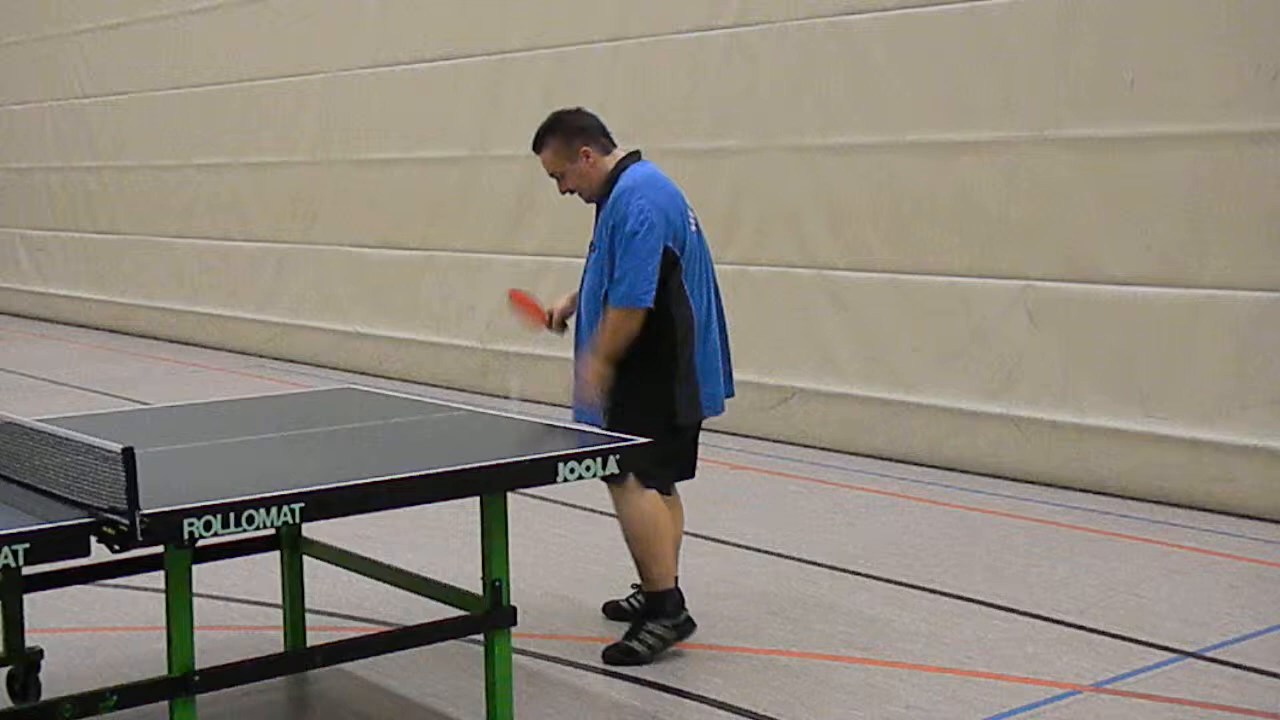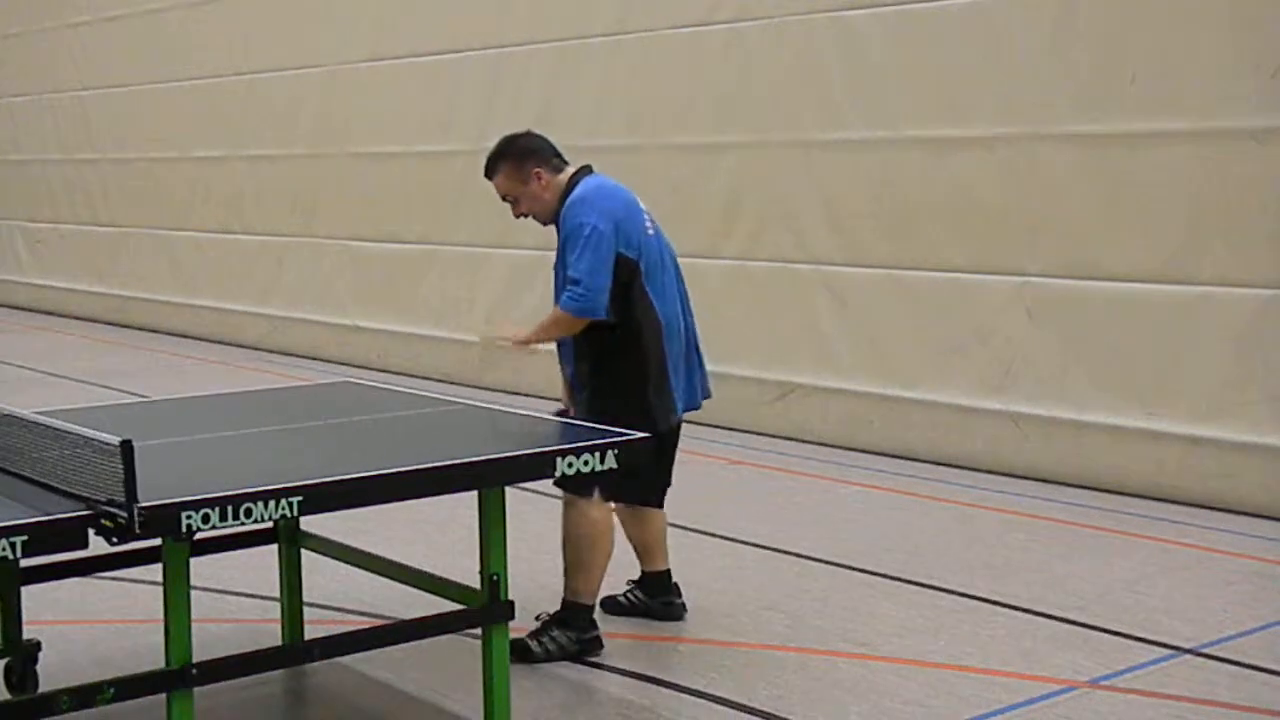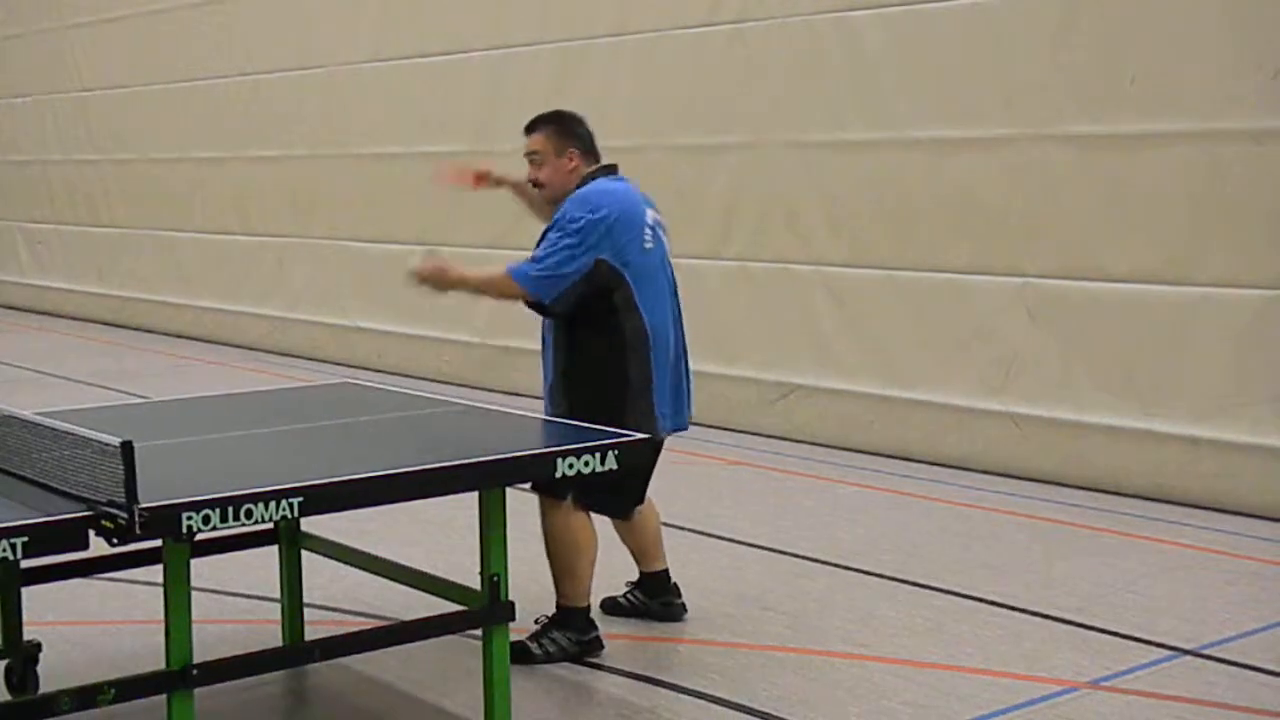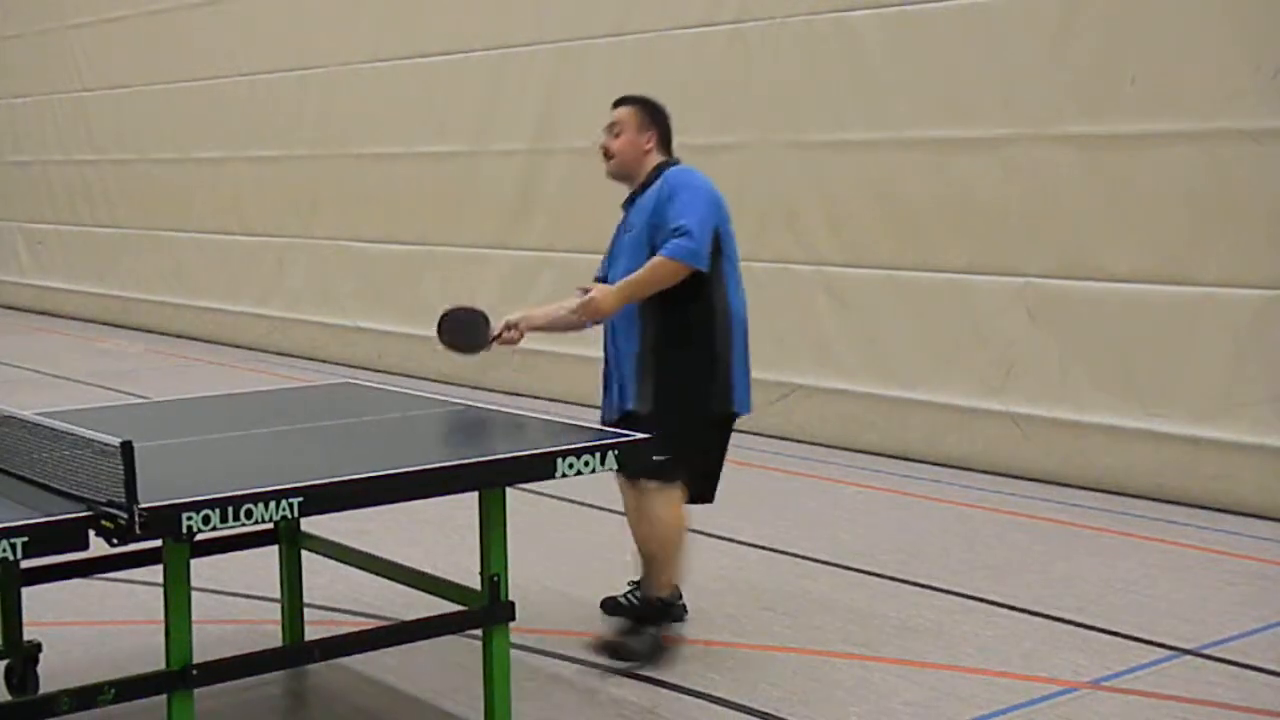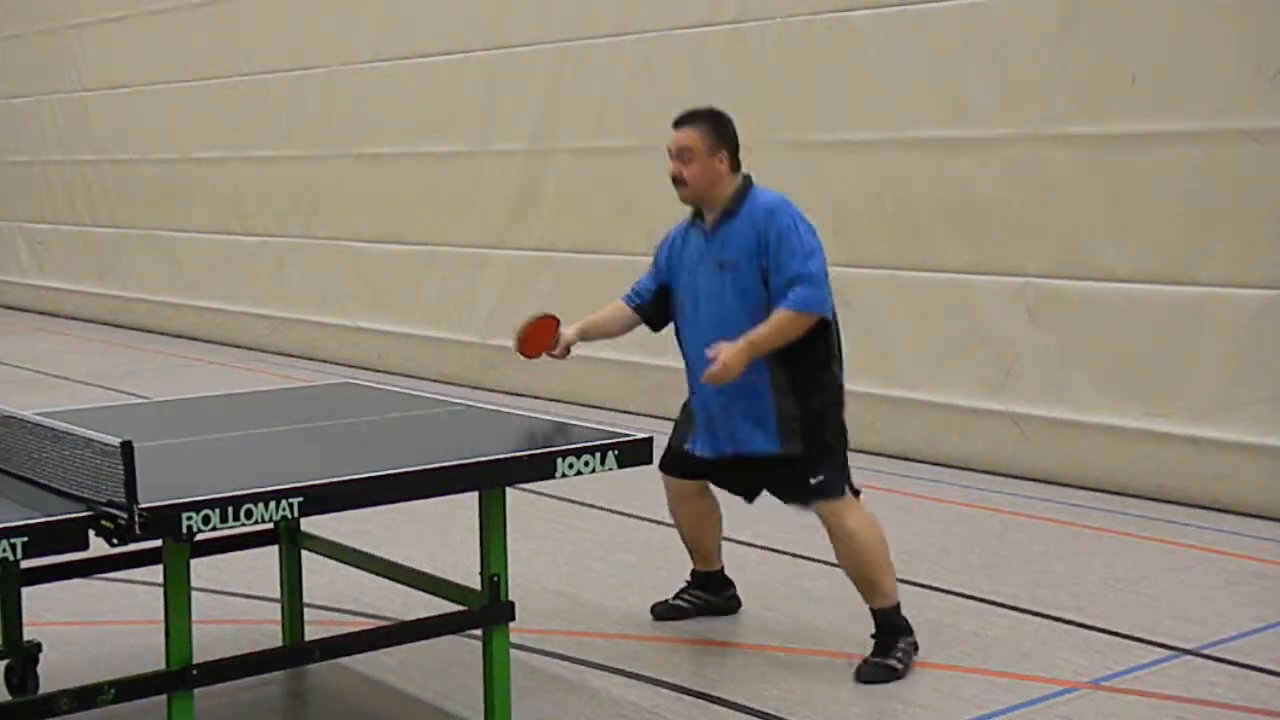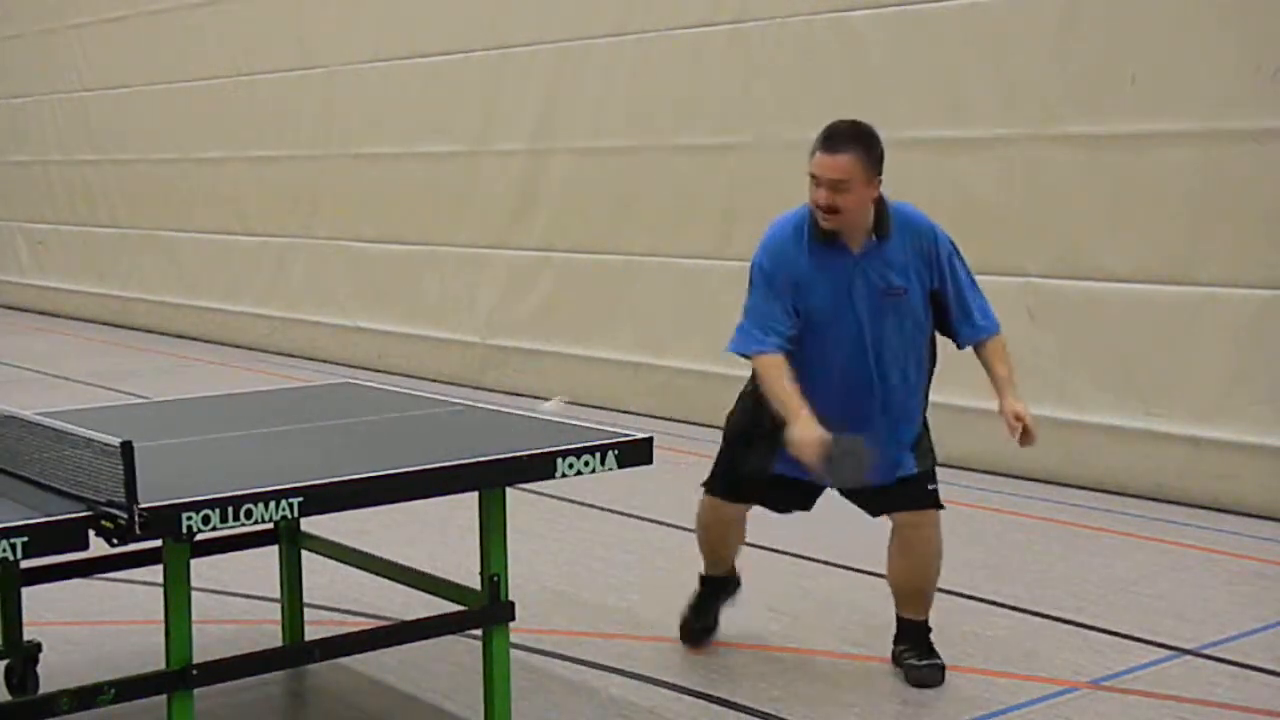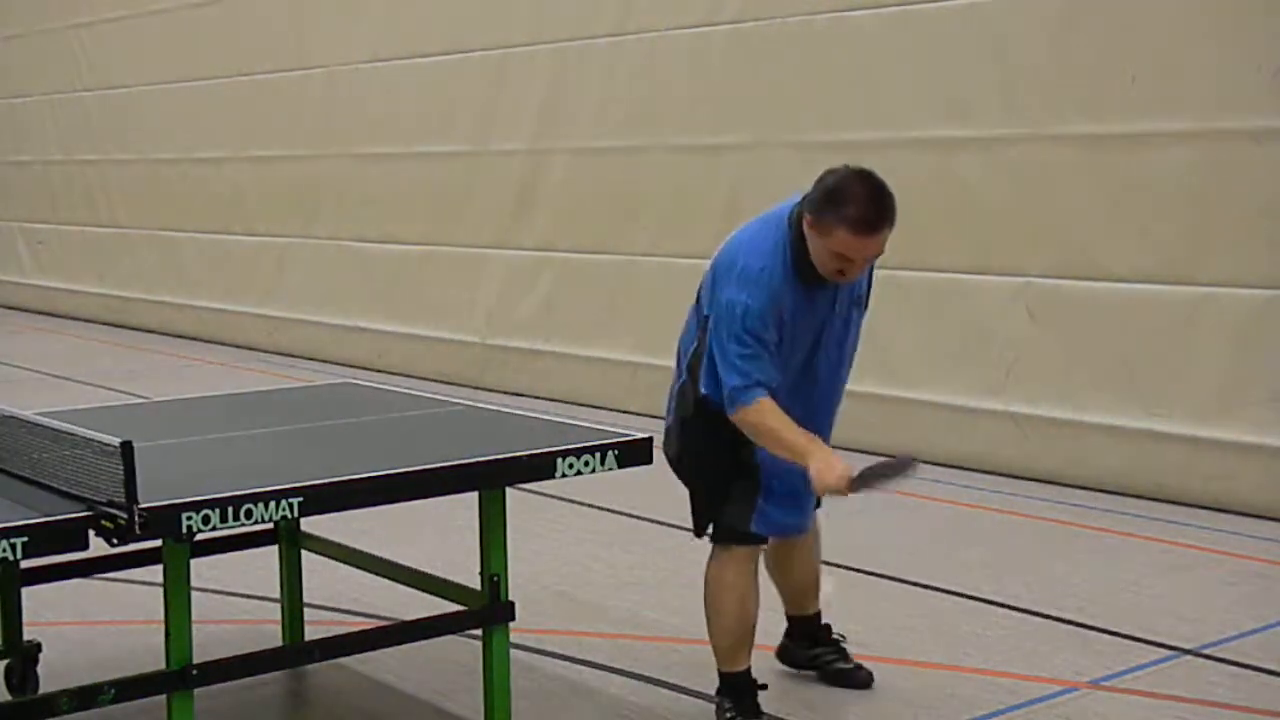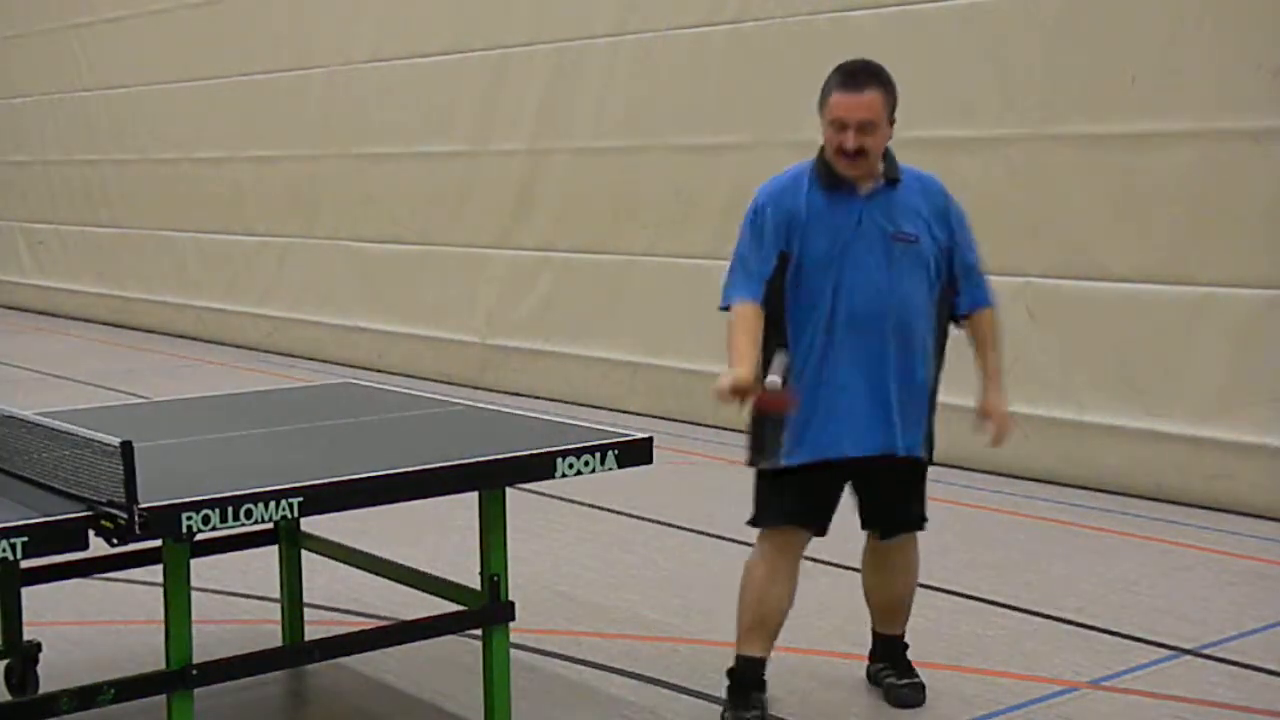
dt=0.7s
person 1, frame 1
left shoulder: (635, 198)
right shoulder: (633, 188)
left elbow: (635, 301)
right elbow: (621, 277)
left wrist: (595, 364)
right wrist: (575, 300)
left hip: (654, 372)
right hip: (671, 370)
left knee: (632, 481)
right knee: (654, 480)
left ankle: (665, 609)
right ankle: (661, 593)
person 1, frame 2
left shoulder: (586, 207)
right shoulder: (598, 197)
left elbow: (583, 306)
left wrist: (528, 336)
right wrist: (574, 379)
left hip: (629, 378)
right hip: (649, 372)
left knee: (586, 490)
right knee: (632, 483)
left ankle: (576, 622)
right ankle: (658, 587)
person 1, frame 3
left shoulder: (595, 204)
right shoulder: (618, 198)
left elbow: (534, 280)
left wrist: (454, 279)
right wrist: (516, 187)
left hip: (611, 388)
right hip: (640, 383)
left knee: (563, 495)
right knee: (620, 490)
left ankle: (573, 625)
right ankle: (658, 589)
person 1, frame 4
left shoulder: (682, 185)
right shoulder: (636, 211)
left elbow: (686, 253)
right elbow: (605, 307)
left wrist: (620, 294)
right wrist: (530, 321)
left hip: (689, 373)
right hip: (650, 373)
left knee: (659, 483)
right knee: (640, 477)
left ankle: (652, 614)
right ankle: (657, 590)
person 1, frame 5
left shoulder: (775, 216)
right shoulder: (680, 240)
left elbow: (808, 301)
right elbow: (639, 305)
left wrist: (744, 350)
right wrist: (577, 331)
left hip: (794, 395)
right hip: (717, 401)
left knee: (833, 503)
right knee: (680, 477)
left ankle: (894, 631)
right ankle: (712, 584)
person 1, frame 6
left shoulder: (921, 237)
right shoulder: (782, 243)
left elbow: (976, 319)
right elbow: (764, 345)
left wrist: (1006, 392)
right wrist: (799, 421)
left hip: (891, 415)
right hip: (793, 416)
left knee: (919, 515)
right knee: (722, 502)
left ankle: (912, 635)
right ankle: (716, 583)
person 1, frame 7
left shoulder: (846, 240)
right shoulder: (754, 272)
right elbow: (744, 396)
right wrist: (816, 453)
left hip: (793, 404)
right hip: (724, 413)
left knee: (795, 519)
right knee: (739, 541)
left ankle: (805, 636)
person 1, frame 8
left shoulder: (929, 199)
right shoulder: (780, 199)
left elbow: (974, 300)
right elbow: (748, 294)
left wrist: (992, 385)
right wrist: (743, 364)
left hip: (900, 410)
right hip: (809, 412)
left knee: (894, 535)
right knee: (783, 535)
left ankle: (888, 653)
